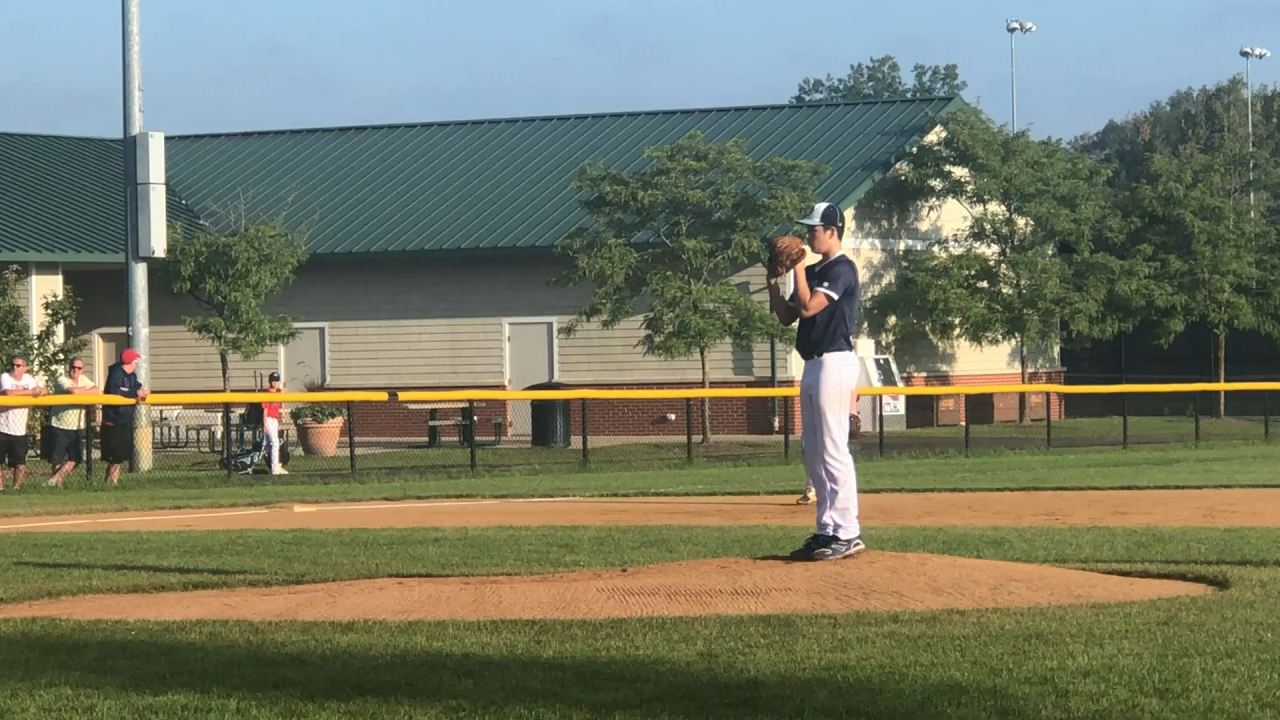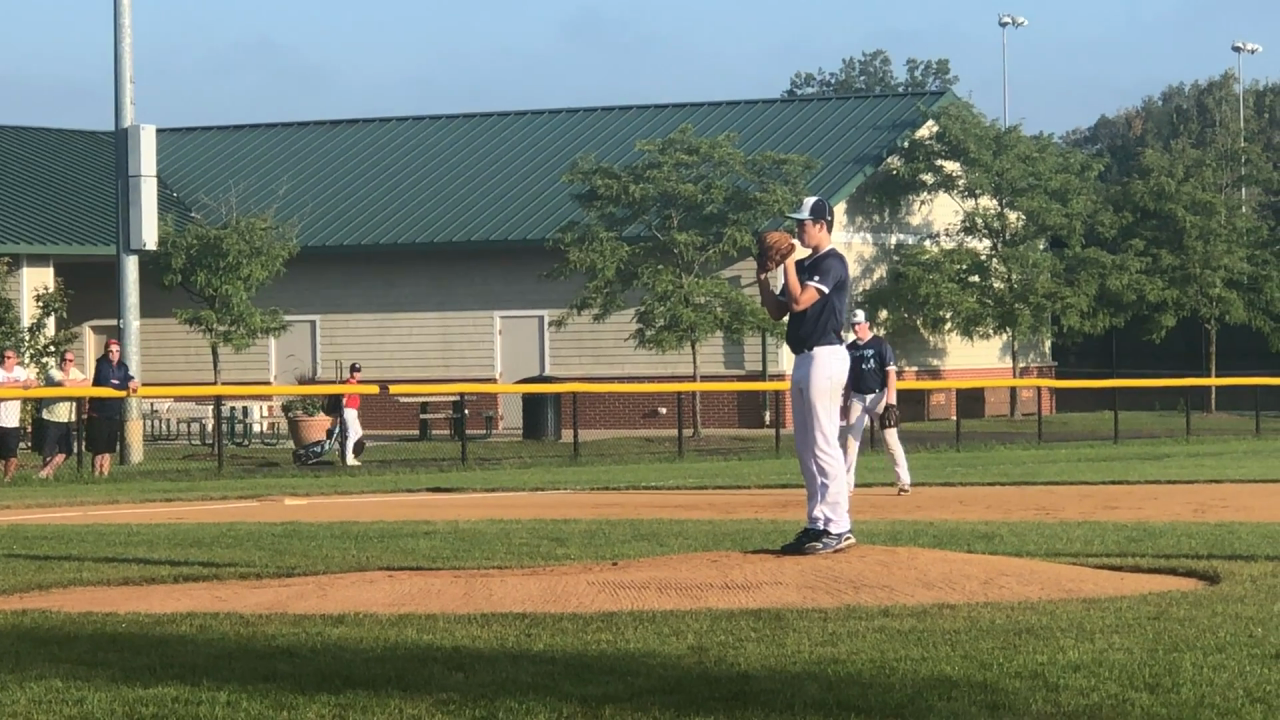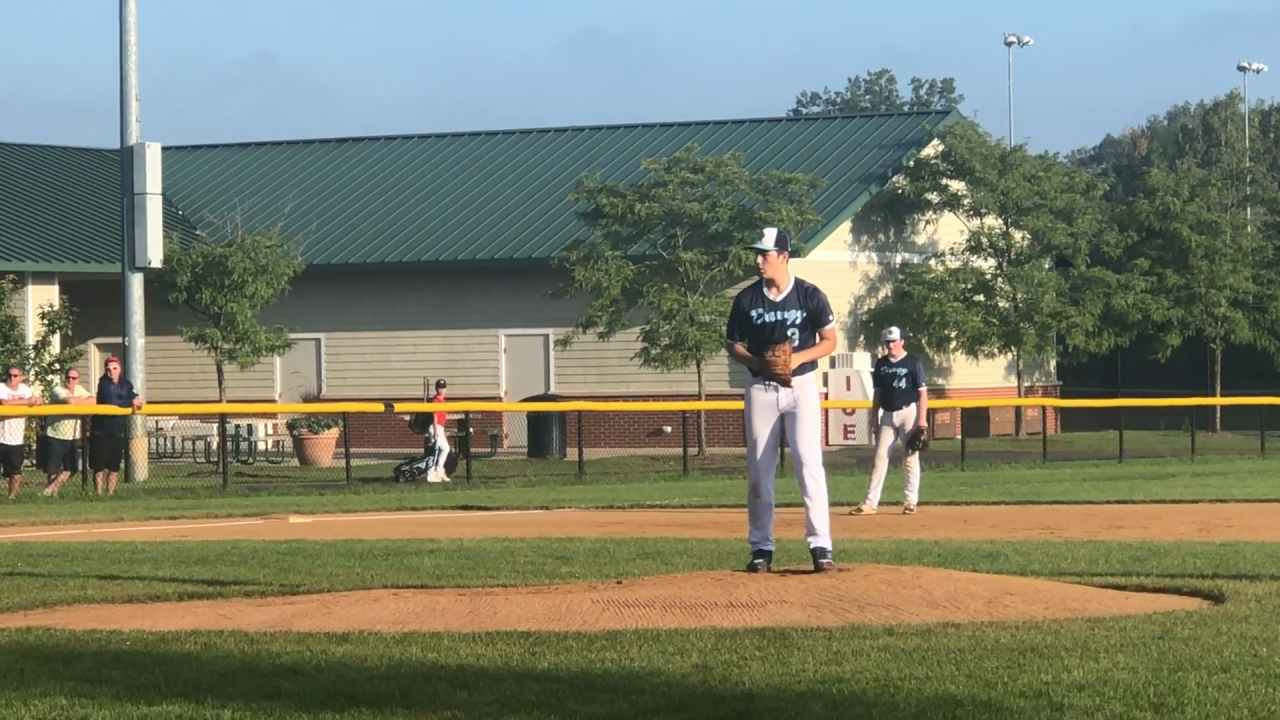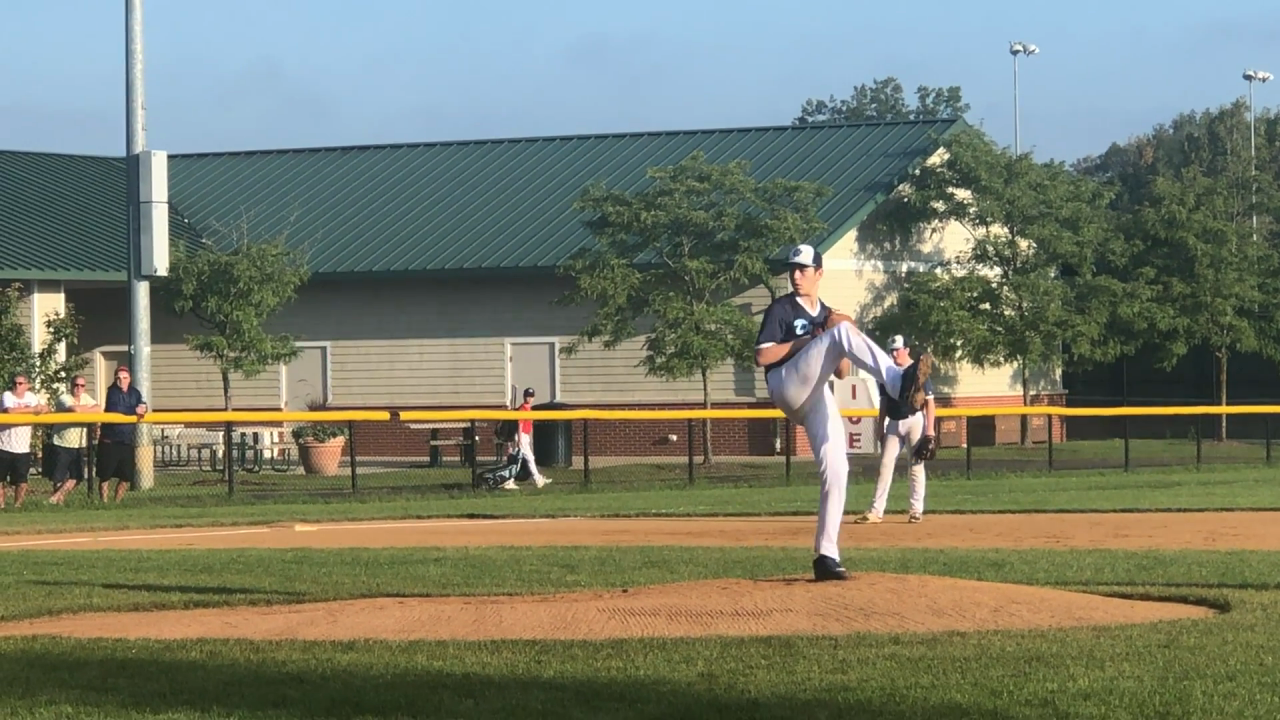
dt=1s
person 1, frame 1
left shoulder: (842, 269)
right shoulder: (813, 271)
left elbow: (808, 307)
right elbow: (786, 316)
left wrist: (797, 267)
right wrist: (773, 279)
left hip: (834, 364)
right hip: (813, 366)
left knee: (833, 450)
right knee: (814, 452)
left ankle: (847, 534)
right ankle: (826, 530)
person 1, frame 2
left shoulder: (832, 262)
right shoulder: (803, 265)
left elbow: (799, 302)
right elbow: (777, 311)
left wrist: (787, 261)
right wrist: (763, 274)
left hip: (824, 359)
right hip: (804, 360)
left knee: (824, 444)
right knee: (806, 448)
left ankle: (839, 528)
right ankle: (818, 524)
person 1, frame 3
left shoulder: (810, 295)
right shoulder: (746, 299)
left elbow: (829, 341)
right elbow: (734, 346)
left wrist: (797, 358)
right wrist: (757, 361)
left hip: (801, 386)
right hip: (761, 389)
left knee: (808, 461)
right knee: (760, 470)
left ankle: (819, 544)
right ankle: (762, 547)
person 1, frame 4
left shoulder: (828, 314)
right shoulder: (780, 308)
left elbow: (842, 370)
right elbow: (763, 357)
left wrist: (842, 345)
right wrist: (814, 334)
left hip: (817, 393)
right hip: (787, 386)
left knee: (836, 471)
right knee: (843, 329)
left ankle: (826, 556)
right ankle: (900, 382)
